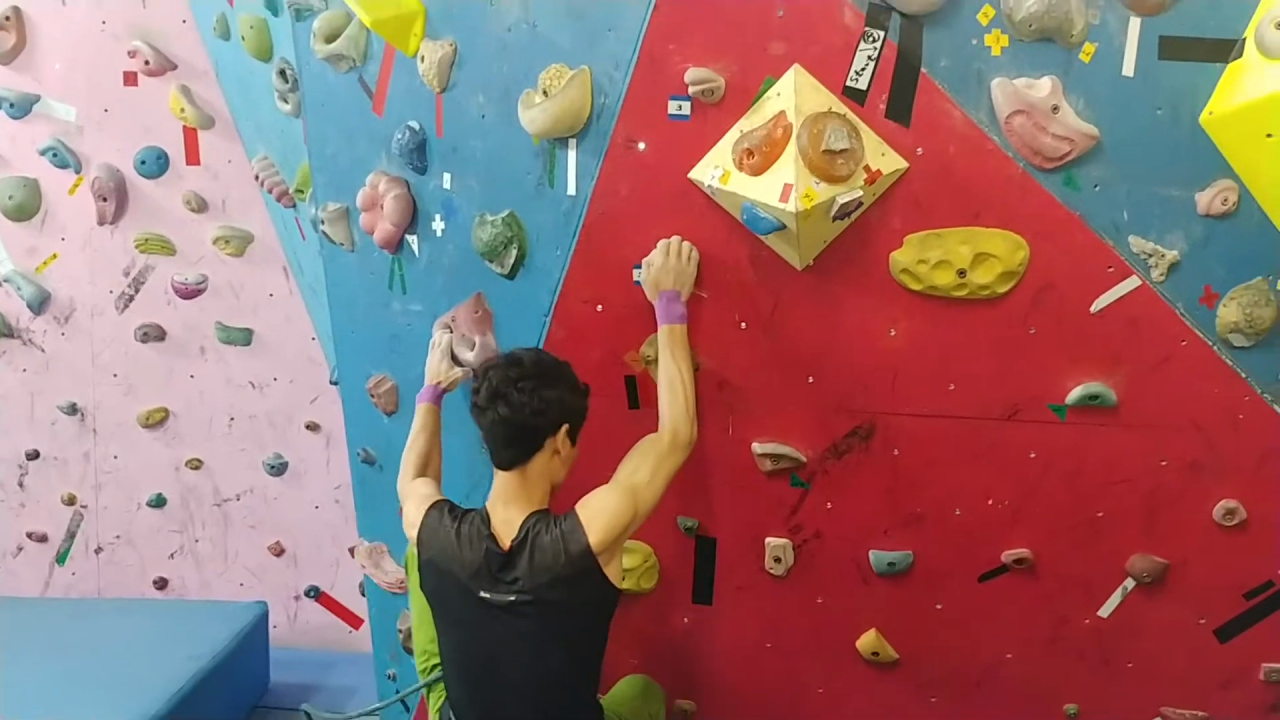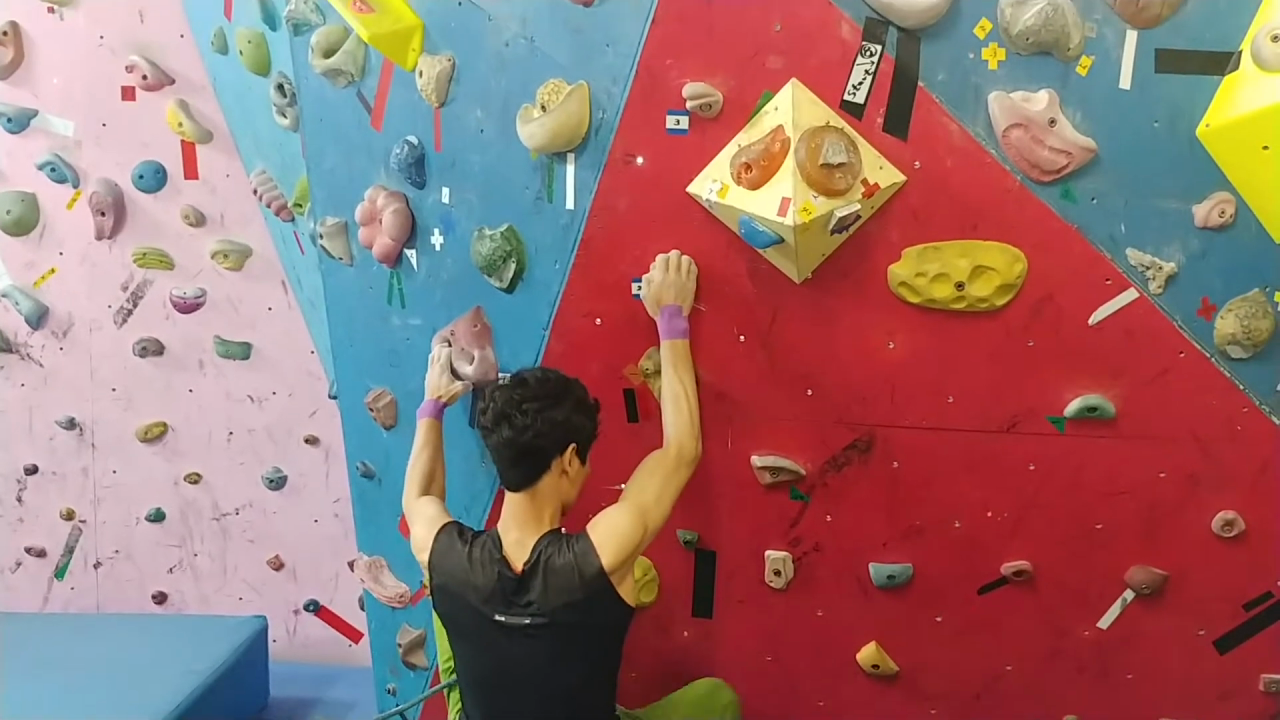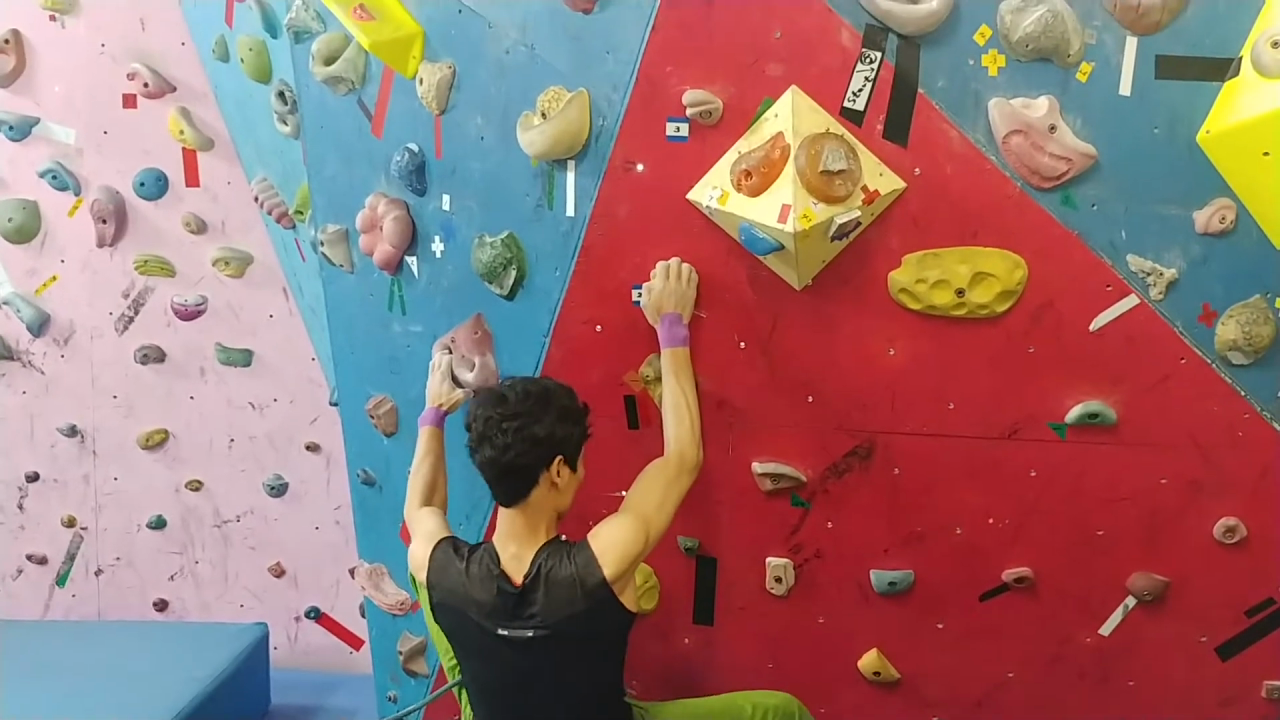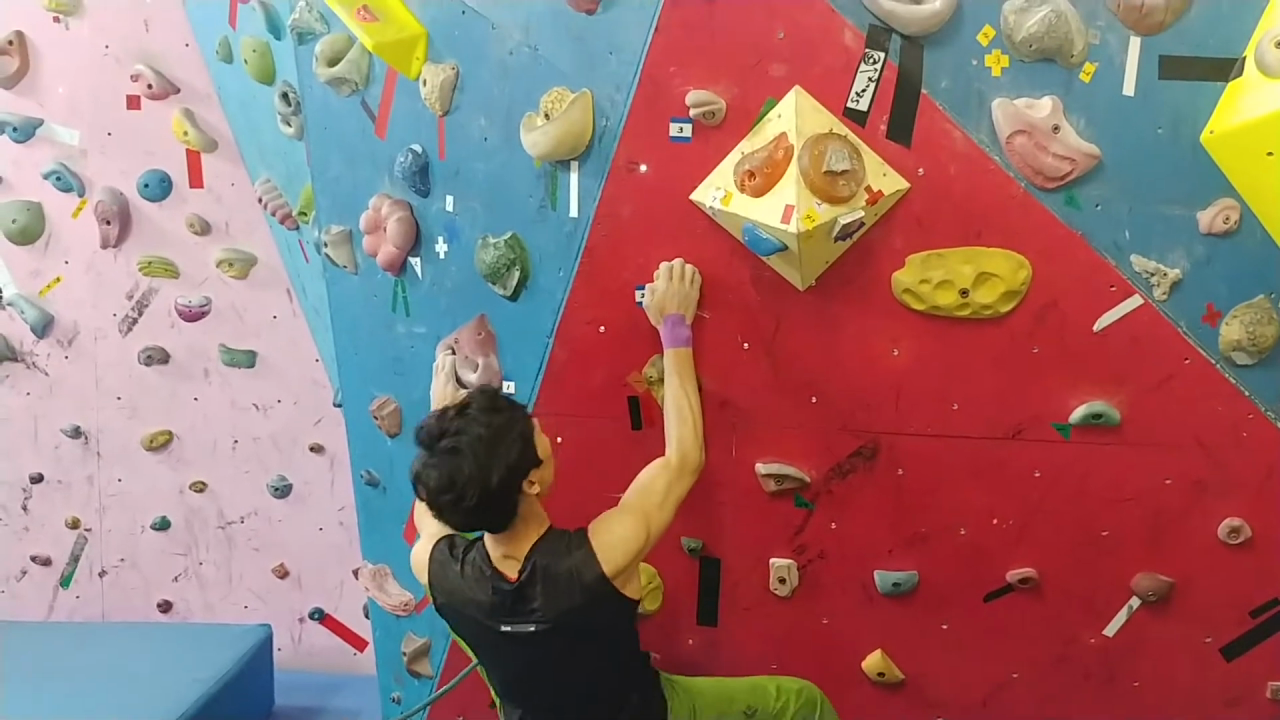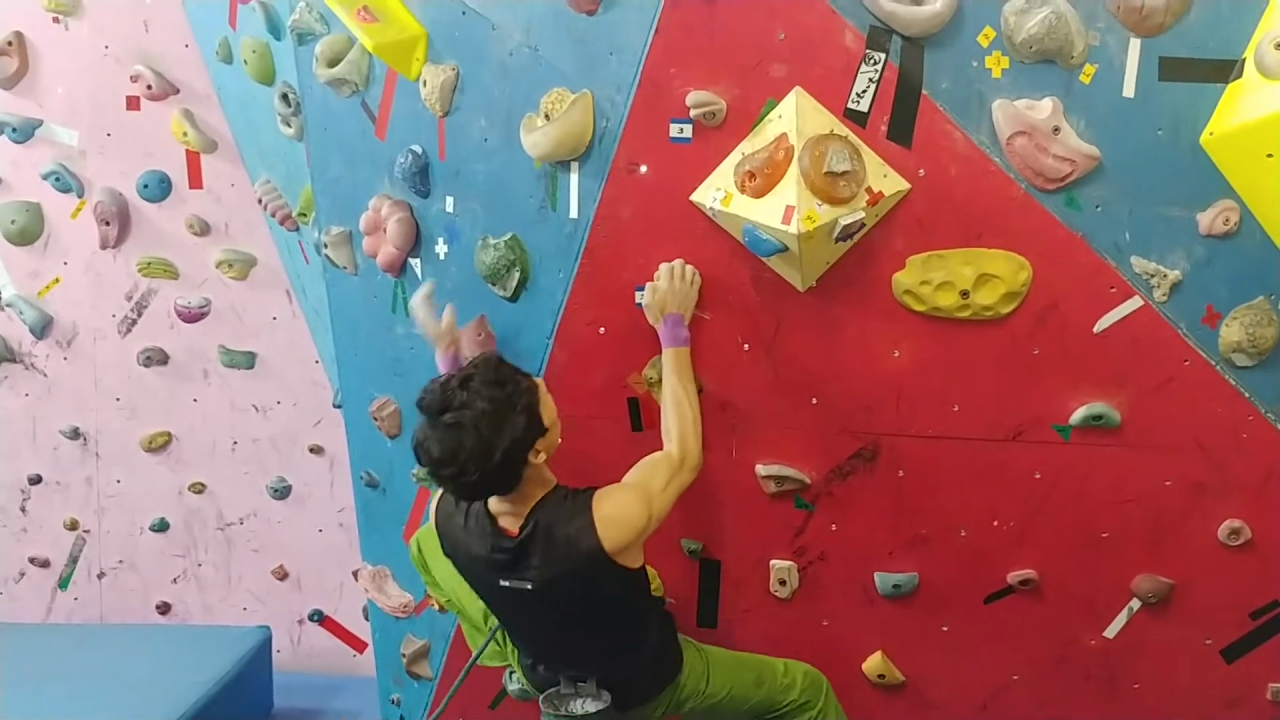
dt=0.3s
person 1, frame 1
left shoulder: (434, 533)
right shoulder: (587, 539)
left elbow: (413, 480)
right elbow: (677, 435)
left wrist: (433, 389)
right wrist: (669, 303)
person 1, frame 2
left shoulder: (446, 557)
right shoulder: (599, 556)
left elbow: (419, 501)
right elbow: (683, 449)
left wrist: (433, 405)
right wrist: (673, 319)
person 1, frame 3
left shoulder: (436, 567)
right shoulder: (601, 565)
left elbow: (420, 510)
right elbow: (683, 458)
left wrist: (434, 413)
right wrist: (671, 328)
person 1, frame 4
left shoulder: (434, 566)
right shoulder: (601, 552)
left elbow: (435, 513)
right elbow: (684, 460)
left wrist: (442, 411)
right wrist: (674, 329)
person 1, frame 5
left shoulder: (450, 521)
right shoulder: (603, 522)
left elbow: (462, 456)
right elbow: (683, 456)
left wrist: (451, 367)
right wrist: (672, 328)
left hip: (547, 676)
